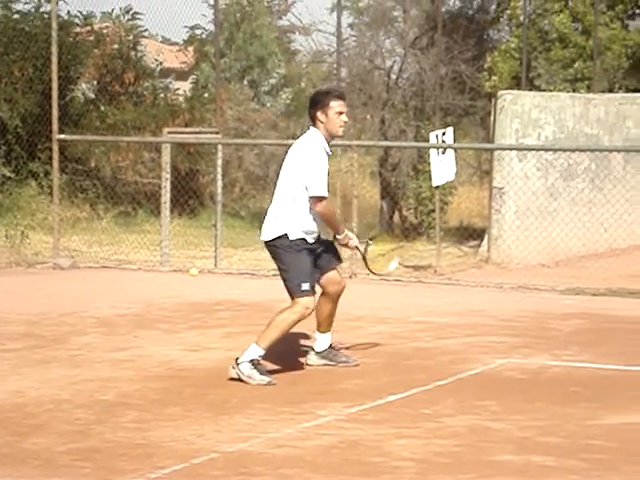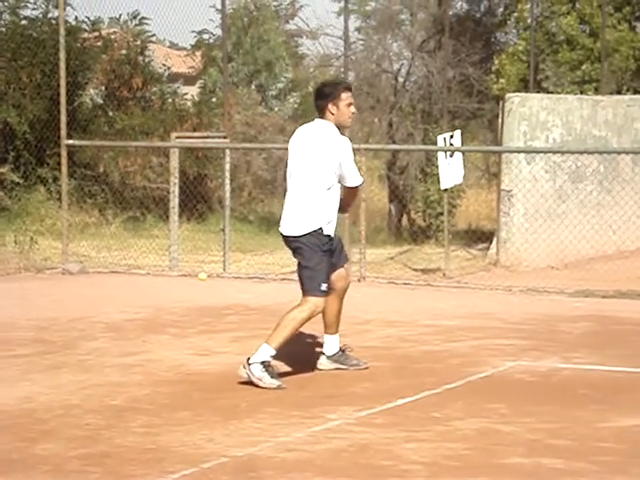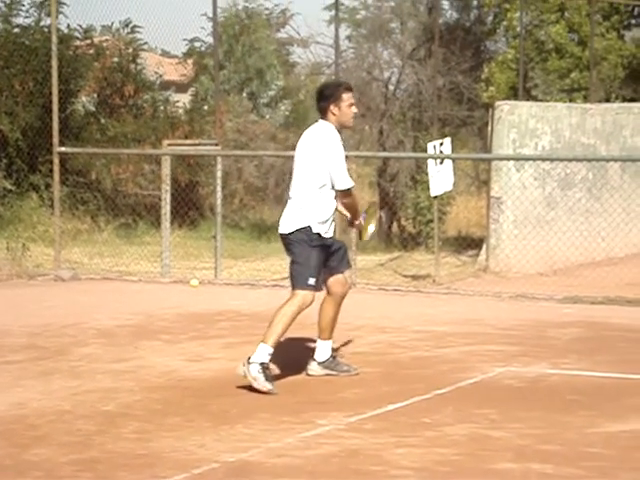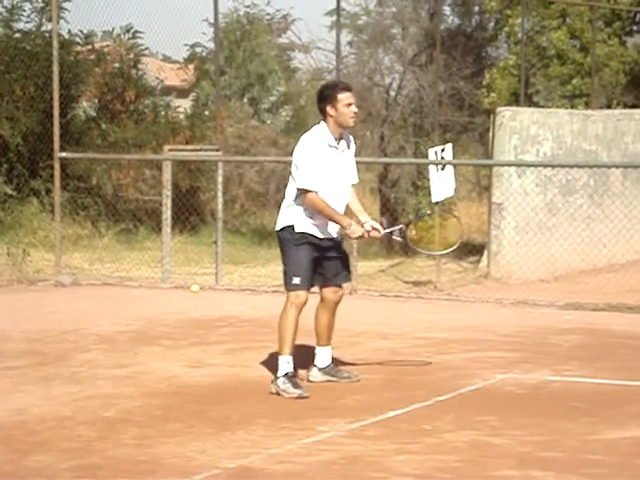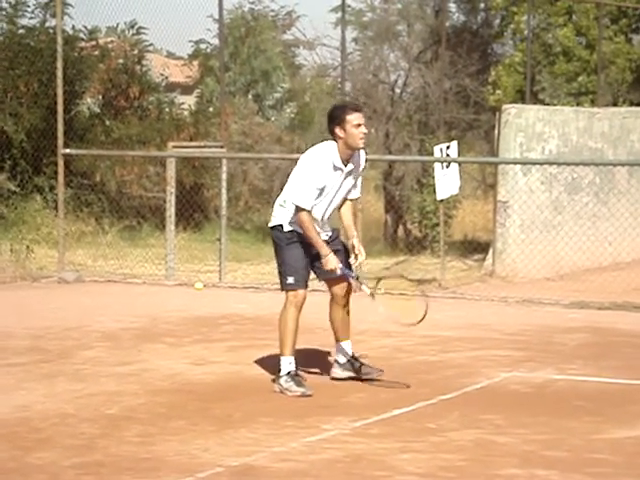
dt=0.3s
person 1, frame 1
left shoulder: (316, 146)
right shoulder: (313, 150)
right elbow: (319, 204)
left wrist: (338, 232)
right wrist: (341, 232)
left hip: (304, 234)
right hip: (287, 235)
left knee: (335, 284)
right knee: (304, 304)
left ankle: (321, 349)
right ankle: (247, 360)
person 1, frame 2
left shoulder: (301, 133)
right shoulder: (338, 143)
right elbow: (351, 189)
left wrist: (334, 201)
right wrist: (343, 205)
left hip: (313, 226)
right hip: (311, 230)
left knee: (340, 282)
right knee: (313, 303)
left ankle: (331, 352)
right ankle: (258, 361)
person 1, frame 3
left shoulder: (315, 135)
right shoulder: (328, 142)
right elbow: (344, 193)
left wrist: (345, 214)
right wrist: (355, 217)
left hip: (319, 228)
right hip: (303, 228)
left knee: (339, 286)
right knee: (301, 296)
left ankle: (322, 357)
right ankle: (257, 362)
person 1, frame 4
left shoulder: (347, 142)
right shoulder: (311, 144)
left elbow: (348, 189)
right elbow: (309, 196)
left wrist: (365, 219)
right wrist: (346, 223)
left hip: (327, 233)
right hip: (297, 229)
left knee: (332, 295)
right knee: (297, 298)
left ankle: (322, 364)
right ankle: (284, 373)
person 1, frame 5
left shoulder: (358, 159)
right shoulder: (315, 161)
left elbow: (348, 200)
right elbow: (301, 214)
left wrist: (353, 239)
right wrist: (326, 254)
left hip: (321, 230)
right hip: (290, 229)
left knee: (342, 289)
right knee: (296, 296)
left ankle: (345, 360)
right ankle: (286, 373)
